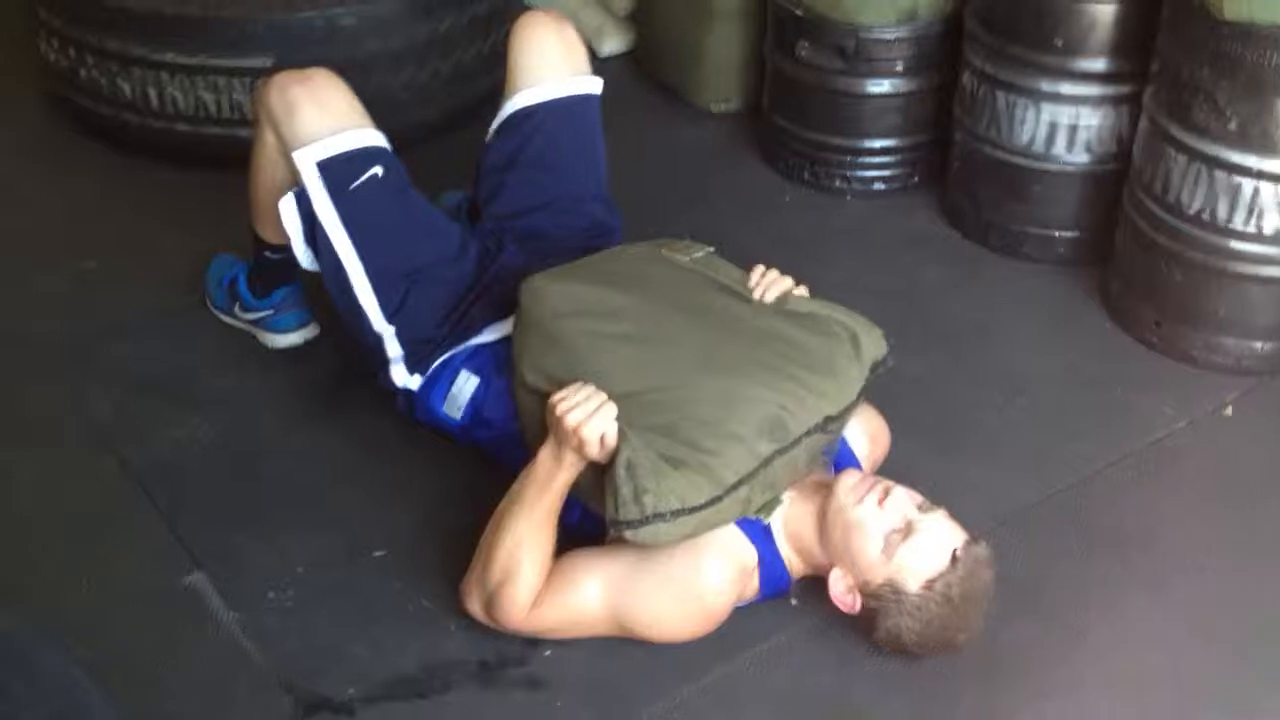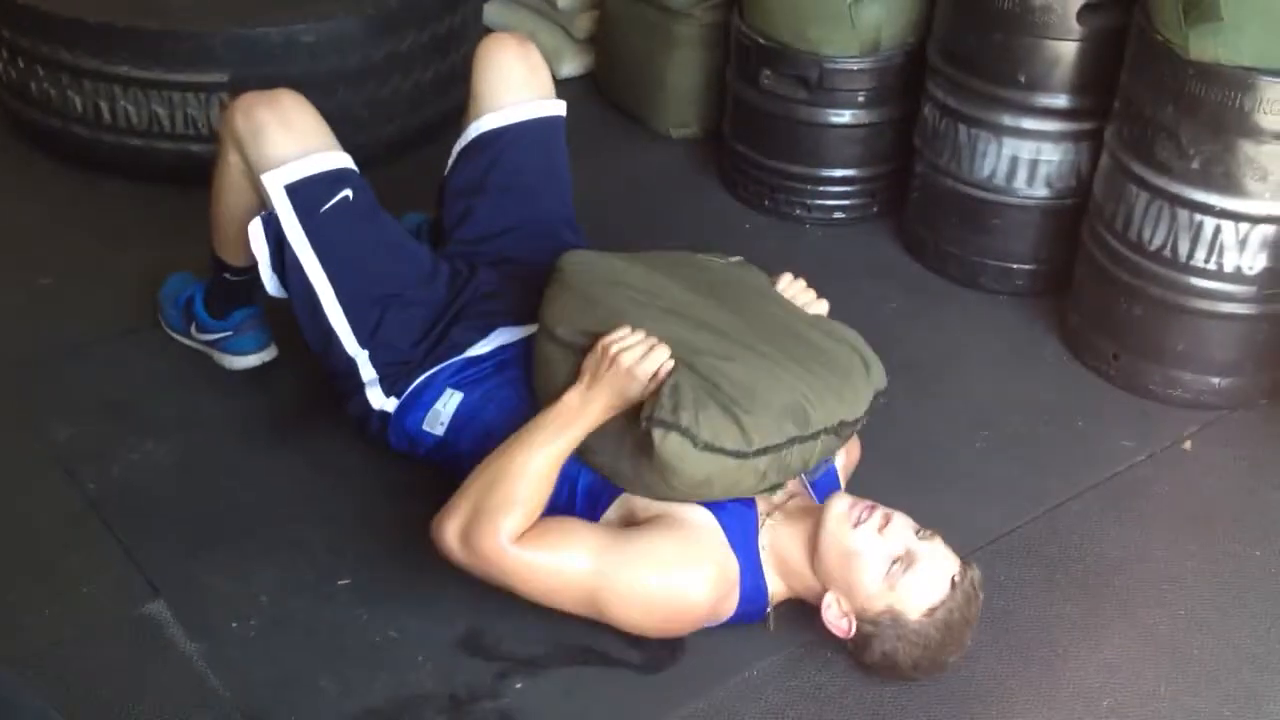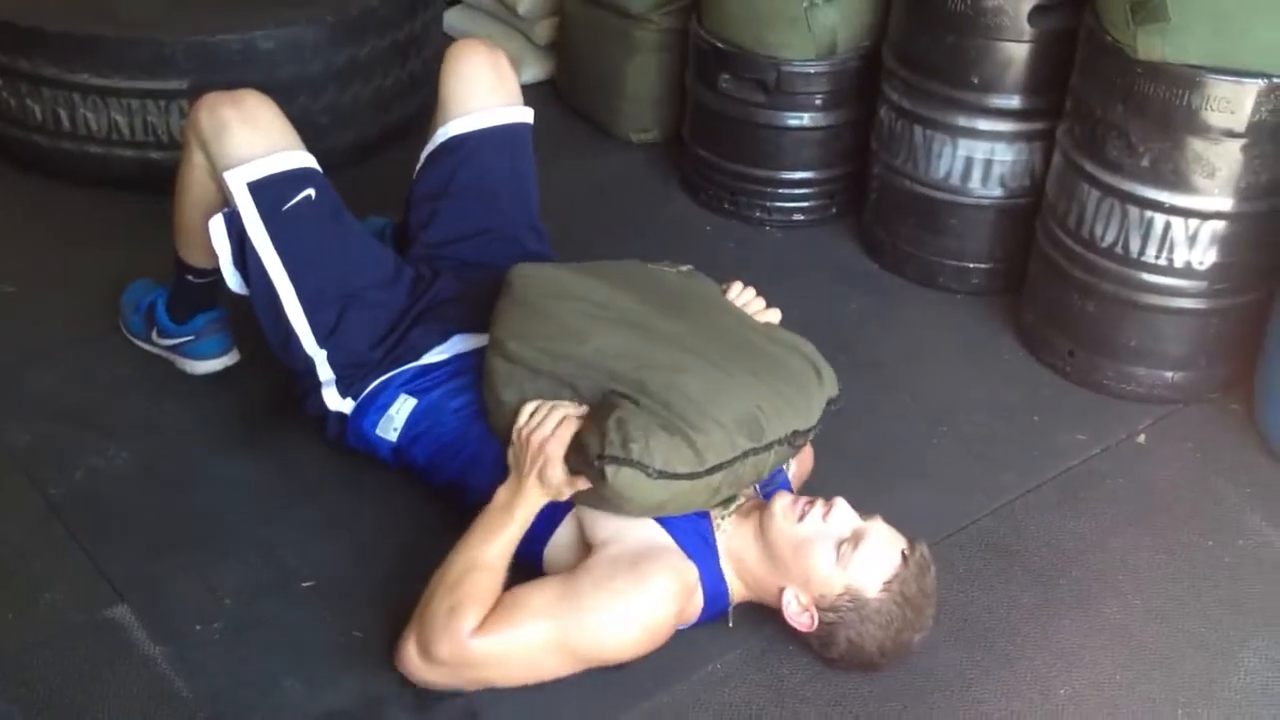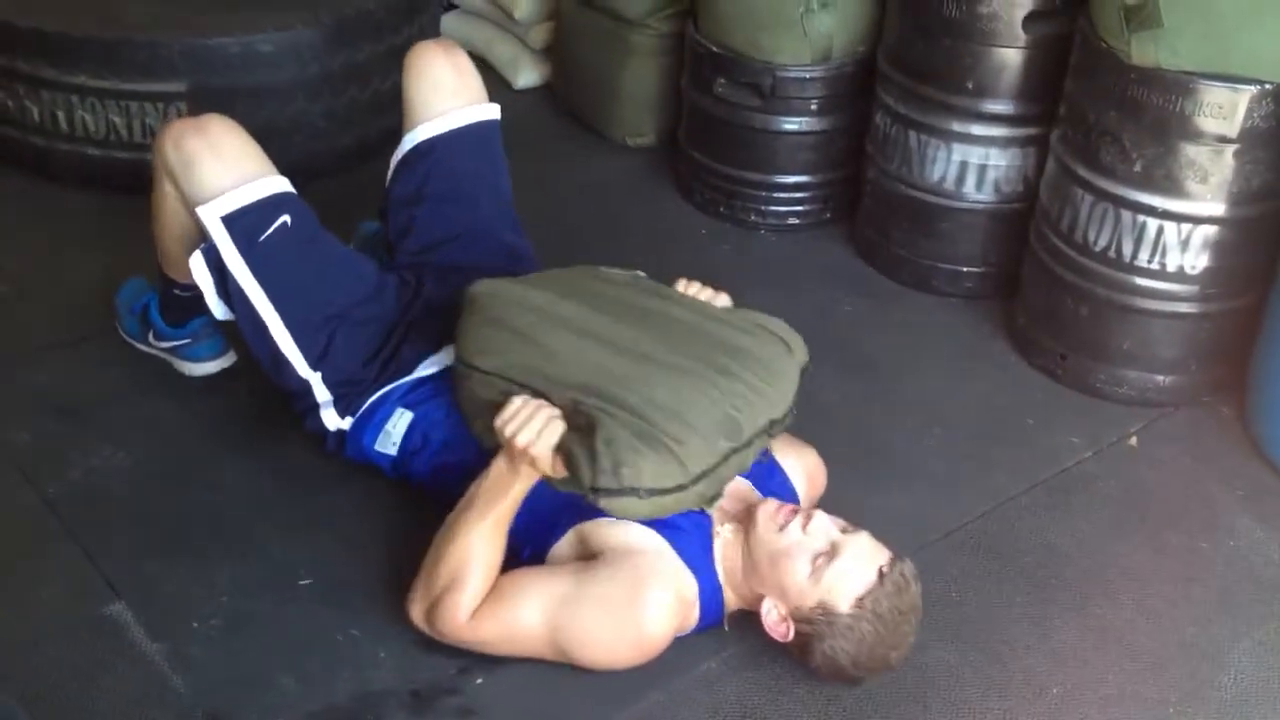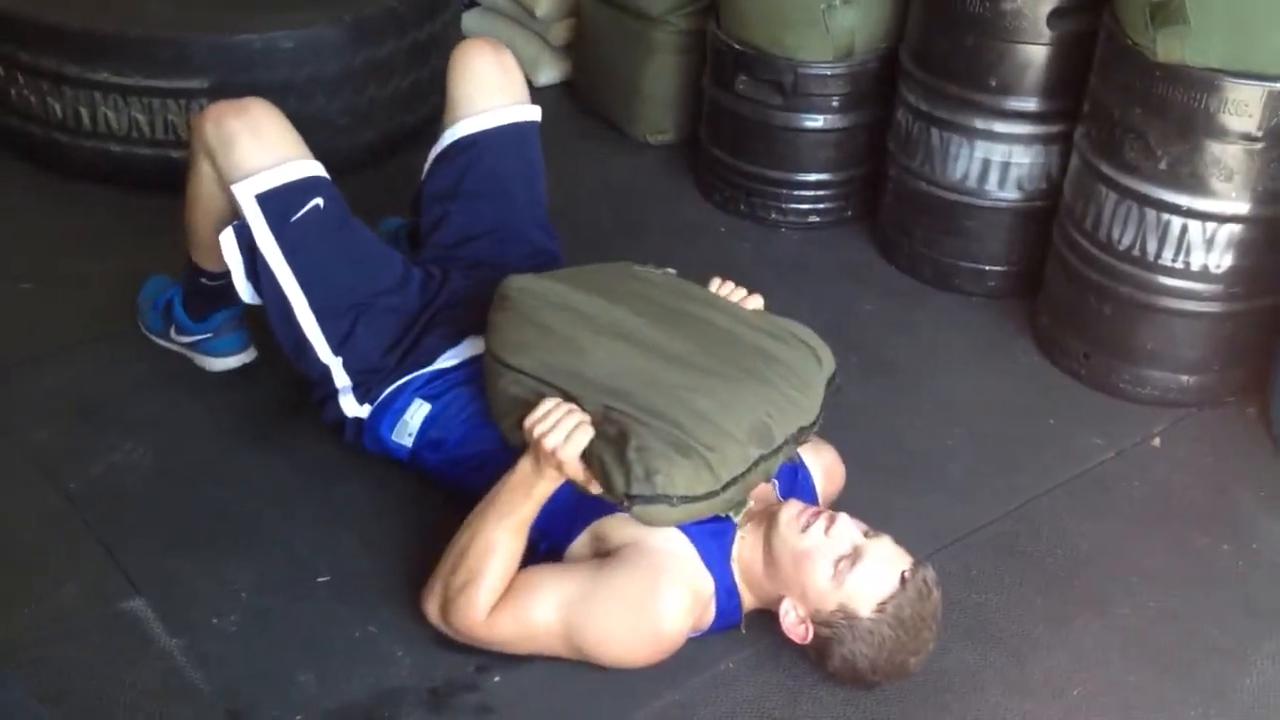
dt=1s
person 1, frame 1
left shoulder: (708, 579)
right shoulder: (857, 442)
left elbow: (494, 600)
left wrist: (562, 454)
left hip: (453, 342)
left knee: (297, 95)
right knee: (541, 33)
left ankle: (266, 292)
right ankle: (480, 218)
person 1, frame 2
left shoulder: (691, 579)
right shoulder: (826, 455)
left elbow: (468, 533)
left wrist: (590, 398)
left hip: (422, 369)
right hip: (536, 304)
left knee: (264, 116)
right knee: (506, 51)
left ankle: (225, 315)
right ankle: (446, 250)
person 1, frame 3
left shoulder: (652, 594)
right shoulder: (777, 467)
left elbow: (431, 654)
left wrist: (523, 491)
left hip: (386, 371)
right hip: (499, 306)
left knee: (229, 116)
right knee: (472, 59)
left ankle: (185, 317)
right ankle: (408, 249)
person 1, frame 4
left shoulder: (650, 607)
right shoulder: (799, 474)
left elbow: (439, 610)
left wrist: (516, 468)
left hip: (381, 389)
left knee: (196, 143)
right knee: (434, 59)
left ankle: (178, 321)
right ankle: (398, 264)
person 1, frame 5
left shoulder: (664, 604)
right shoulder: (814, 472)
left elbow: (455, 608)
left wrist: (539, 468)
left hip: (402, 377)
left knee: (233, 124)
right knee: (480, 58)
left ankle: (203, 315)
right ankle: (424, 249)
